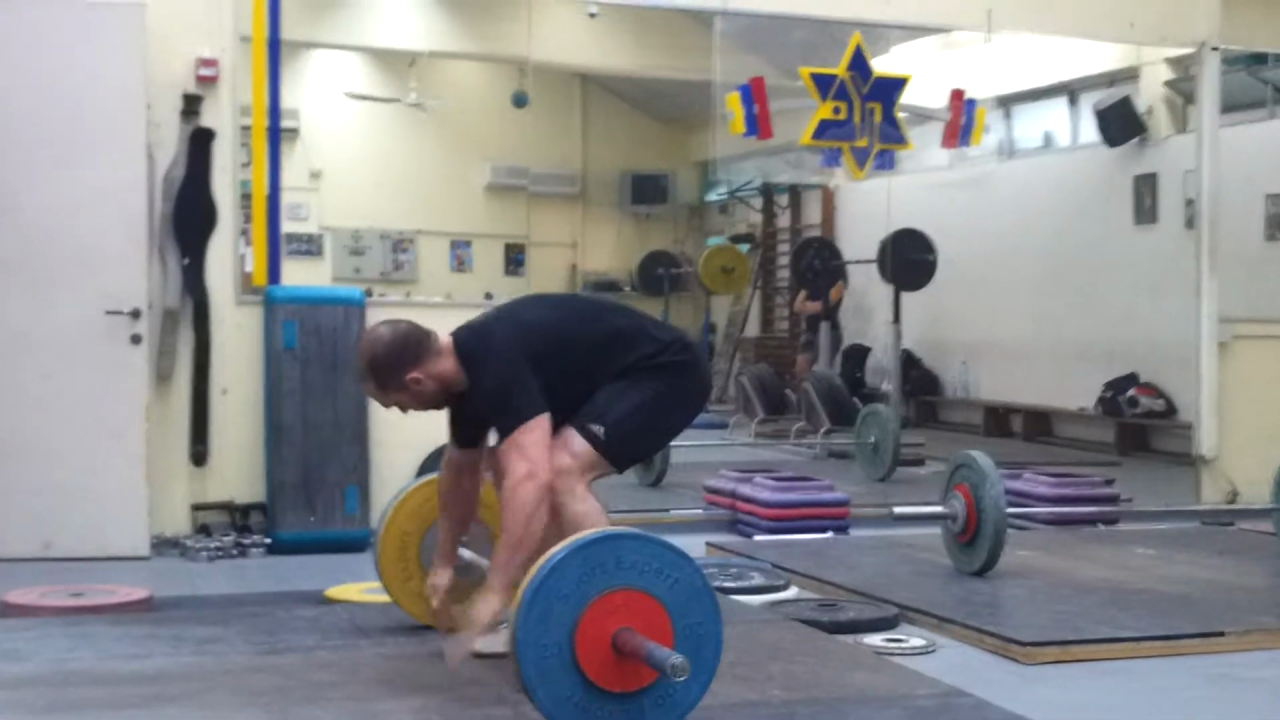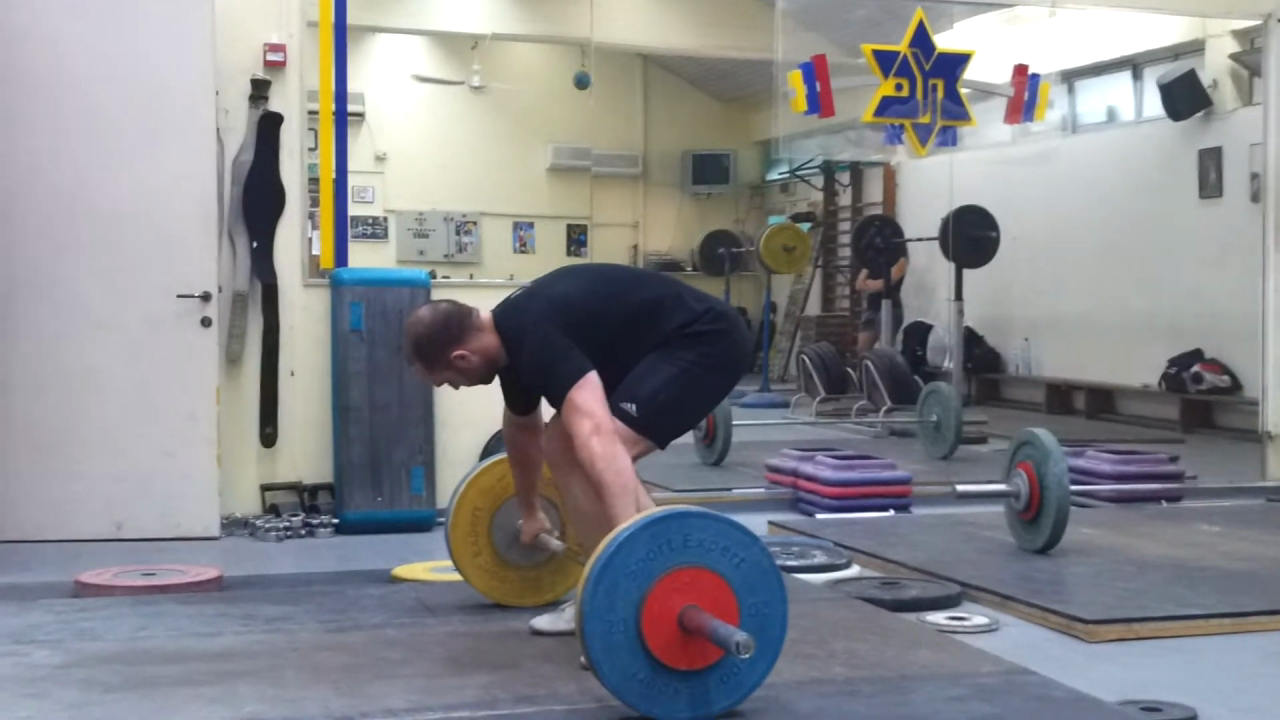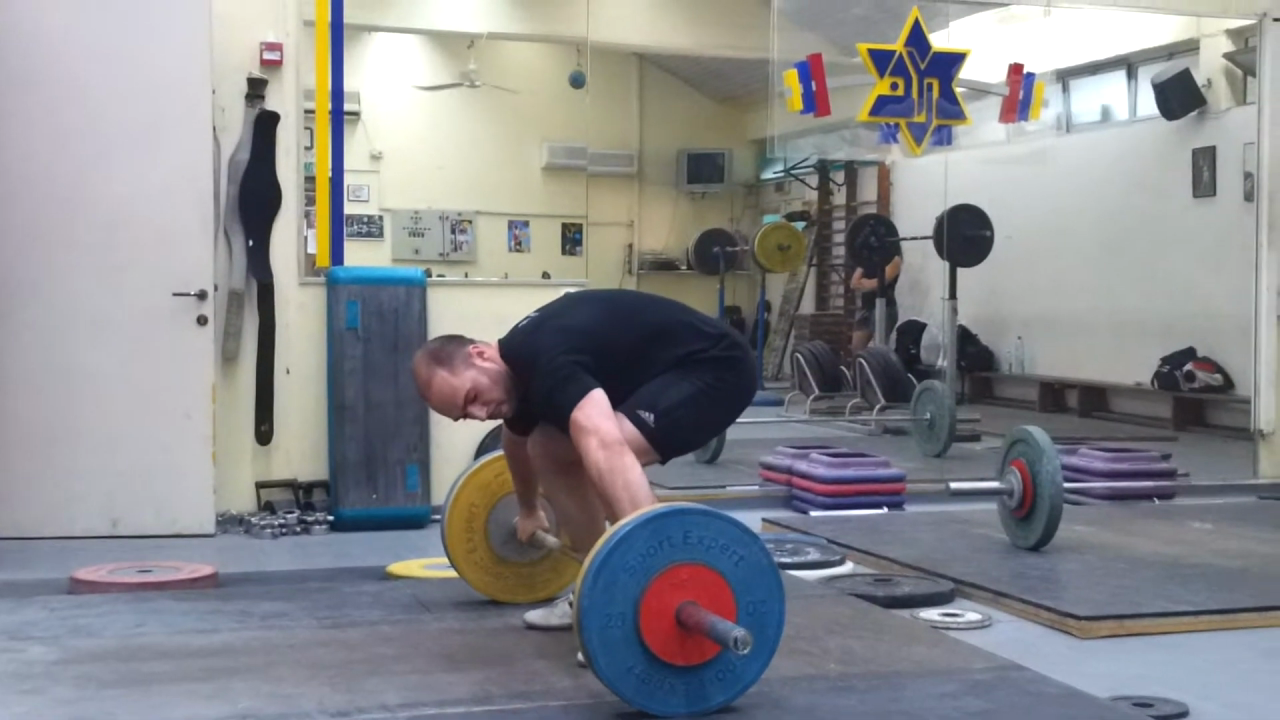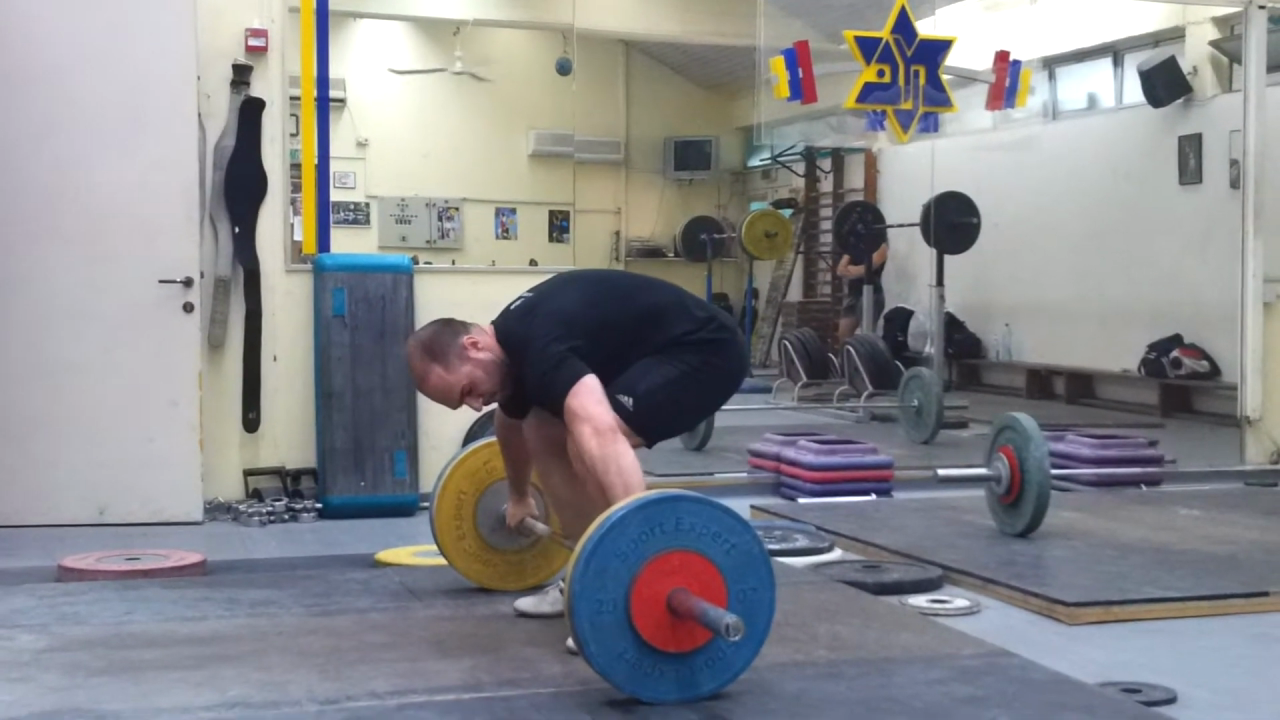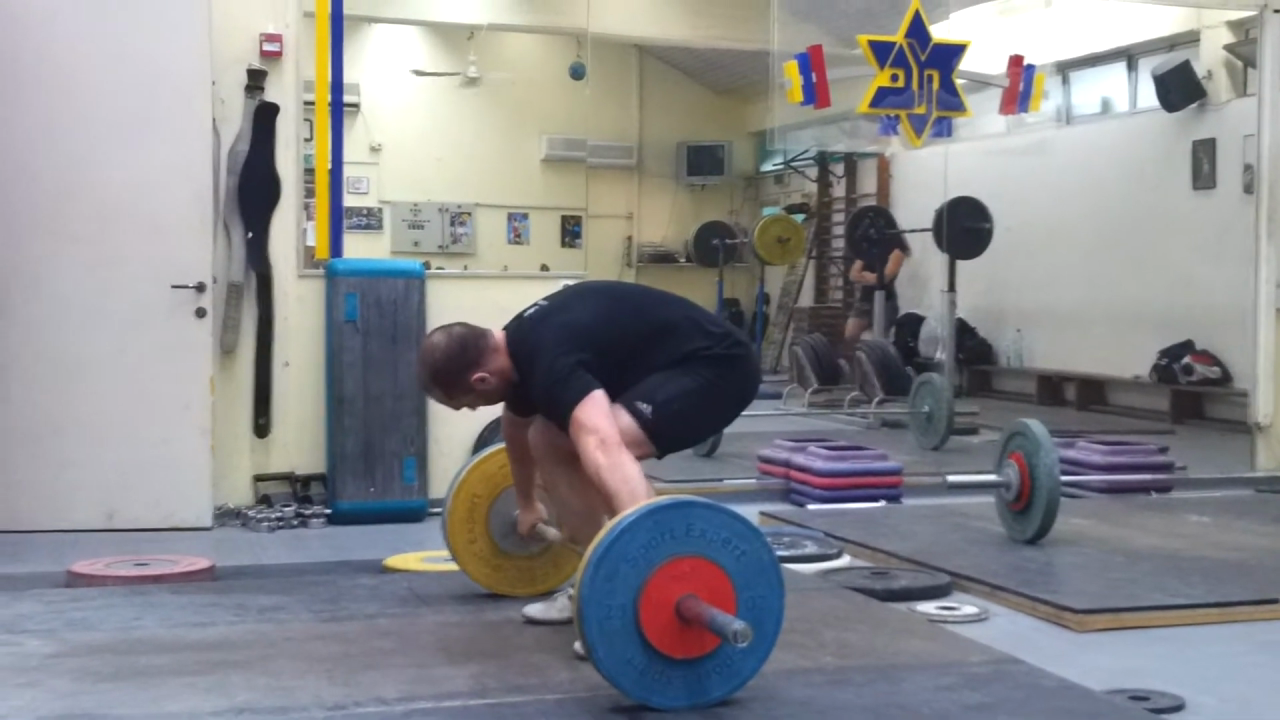
dt=1s
person 1, frame 1
left shoulder: (497, 364)
right shoulder: (469, 367)
left elbow: (529, 477)
right elbow: (461, 469)
left wrist: (494, 593)
right wrist: (442, 563)
left hip: (666, 373)
left knee: (559, 475)
right knee: (509, 465)
person 1, frame 2
left shoulder: (537, 337)
right shoulder: (513, 335)
left elbow: (596, 435)
right elbow: (522, 427)
right wrist: (530, 512)
left hip: (706, 341)
right hip: (661, 343)
left knee: (592, 446)
right knee: (560, 445)
person 1, frame 3
left shoulder: (546, 363)
right shoulder: (519, 365)
left elbow: (606, 450)
right elbow: (518, 439)
right wrist: (528, 512)
left hip: (714, 369)
left knee: (602, 455)
right knee: (547, 449)
person 1, frame 4
left shoulder: (540, 348)
right shoulder: (511, 343)
left elbow: (600, 437)
right elbow: (512, 424)
right wrist: (518, 498)
left hip: (706, 351)
right hip: (655, 350)
left knee: (586, 441)
right knee: (542, 433)
person 1, frame 5
left shoulder: (551, 360)
right shoulder: (518, 345)
left elbow: (604, 451)
right elbow: (517, 427)
right wrist: (527, 504)
left hip: (718, 365)
right hip: (666, 362)
left knee: (598, 442)
right knee: (547, 438)
